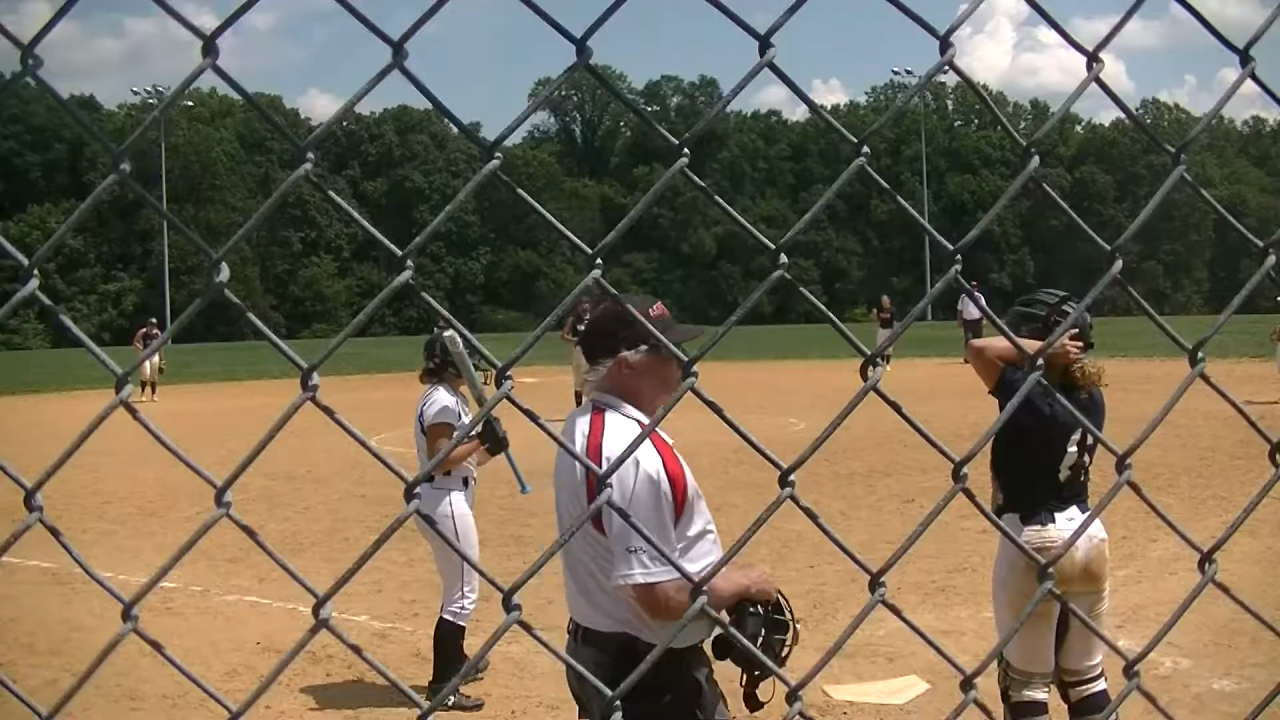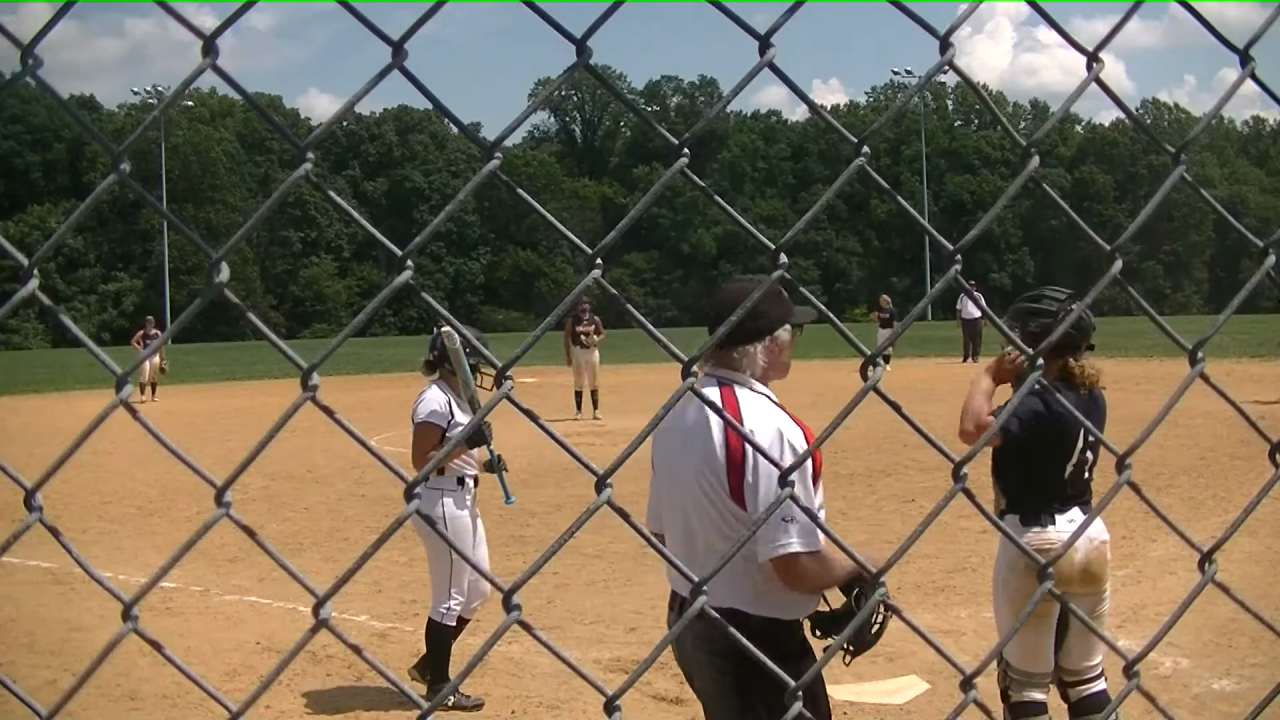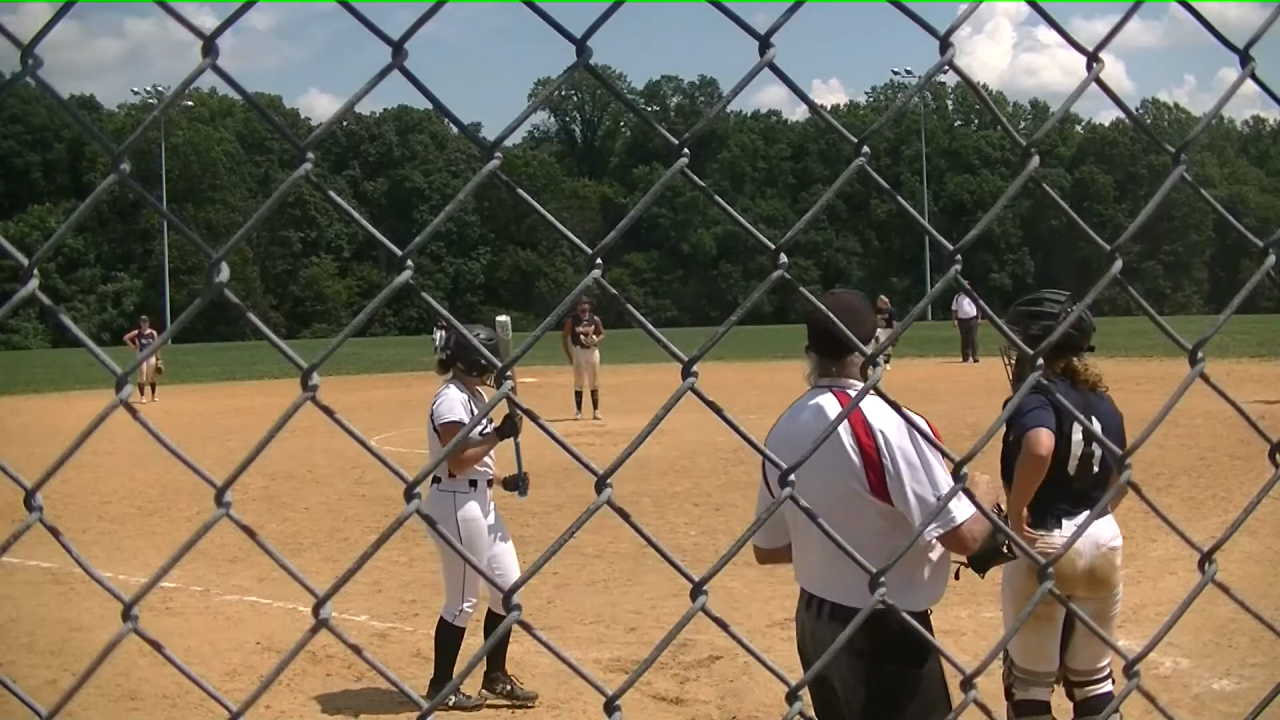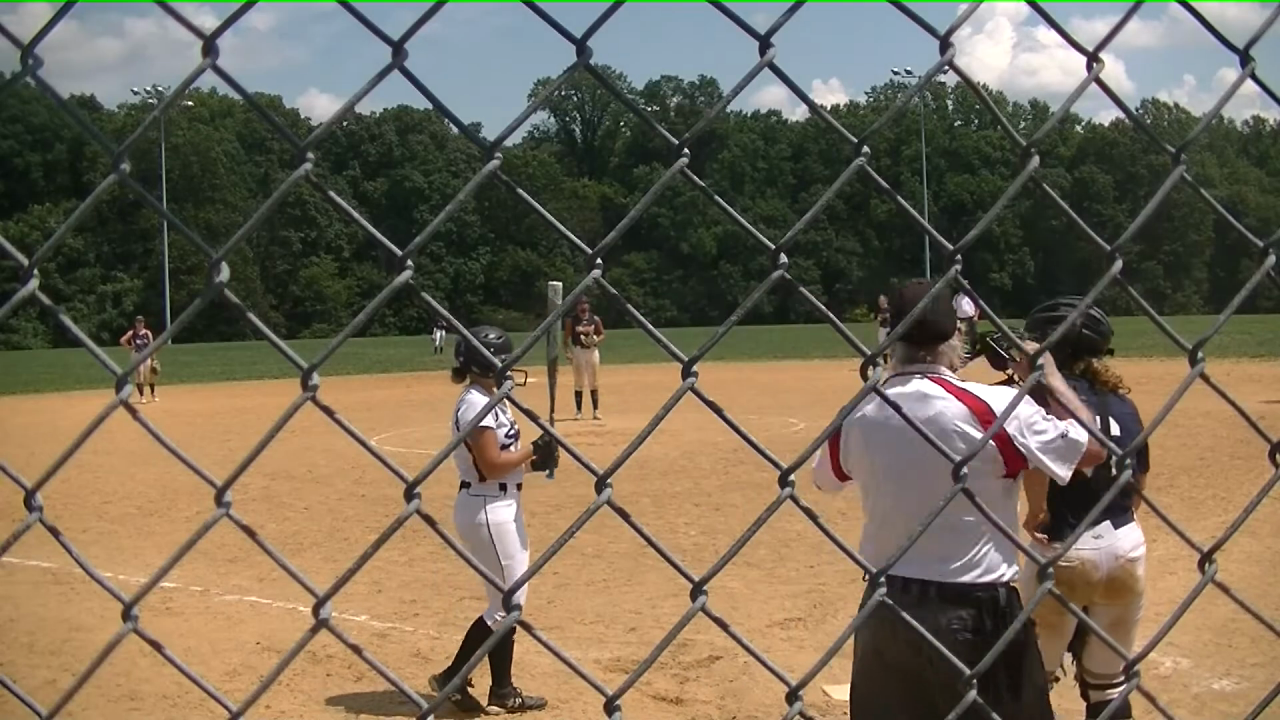
dt=0.4s
person 1, frame 1
left shoulder: (586, 424)
right shoulder: (637, 454)
right elbow: (661, 596)
left wrist: (725, 575)
right wrist: (743, 582)
left hip: (603, 654)
right hip: (650, 670)
person 1, frame 2
left shoulder: (679, 410)
right shoulder: (770, 429)
left elbow: (662, 530)
right elbow: (799, 568)
right wrist: (853, 564)
left hip: (693, 620)
right hip: (753, 639)
person 1, frame 3
left shoulder: (783, 430)
right shoulder: (891, 425)
left elbow: (768, 548)
right elbow: (962, 535)
right wrist: (985, 512)
left hip: (814, 622)
right hip: (884, 635)
person 1, frame 4
left shoulder: (861, 416)
right shoulder: (993, 408)
left elbow: (823, 477)
right elbow: (1092, 450)
right wrist: (1046, 372)
left hip: (885, 609)
right hip: (974, 614)
person 2, frame 1
left shoulder: (1032, 399)
right shoulder: (1091, 398)
left elbow: (978, 349)
left wrist: (1041, 349)
right wrist: (1061, 357)
left hip: (1033, 542)
right hip: (1088, 537)
left knee: (1025, 679)
right knee: (1085, 674)
person 2, frame 2
left shoulder: (1038, 402)
right shoulder: (1092, 398)
left elbow: (972, 429)
left wrist: (991, 375)
right wrist: (1026, 368)
left hip: (1035, 543)
right hip: (1090, 537)
left knee: (1025, 681)
right knee: (1085, 674)
person 2, frame 3
left shoulder: (1036, 396)
right shoulder: (1103, 403)
left elbow: (1039, 448)
right elbow: (1117, 482)
left wrist: (1016, 508)
left hip: (1044, 544)
right hip: (1103, 540)
left knee: (1029, 679)
right knee: (1091, 674)
person 2, frame 4
right shoulder: (1124, 405)
right elbow: (1137, 486)
left wrist: (1036, 506)
left hip: (1064, 551)
right hip: (1125, 547)
right knee: (1107, 680)
person 3, frame 1
left shoulder: (449, 398)
right shoulder: (442, 401)
right elbow: (440, 461)
left wrist: (488, 448)
right wrist: (480, 438)
left hip: (449, 500)
right hip: (446, 503)
left knee: (460, 587)
right knee: (462, 594)
left ankle: (455, 661)
right ankle: (441, 686)
person 3, frame 2
left shoulder: (461, 397)
right shoulder: (434, 399)
right elbow: (421, 460)
left wrist: (484, 463)
right wrist: (467, 443)
left hip: (463, 501)
right hip: (442, 503)
left knee: (478, 591)
right knee: (450, 597)
left ankle: (431, 662)
right ankle: (439, 686)
person 3, frame 3
left shoulder: (475, 396)
right shoulder: (451, 399)
right elbow: (457, 463)
left wrist: (505, 481)
right wrist: (499, 434)
left hip: (480, 502)
right hip: (457, 505)
left knee: (509, 587)
right knee: (462, 600)
left ankle: (495, 675)
right ankle: (441, 687)
person 3, frame 4
left shoulder: (492, 400)
right shoulder: (475, 403)
right elbow: (492, 465)
left wrist: (533, 462)
right wrist: (535, 447)
left hip: (504, 507)
right hip: (486, 511)
left knee: (511, 602)
right knee: (504, 605)
left ankle: (502, 690)
right ankle: (451, 678)
